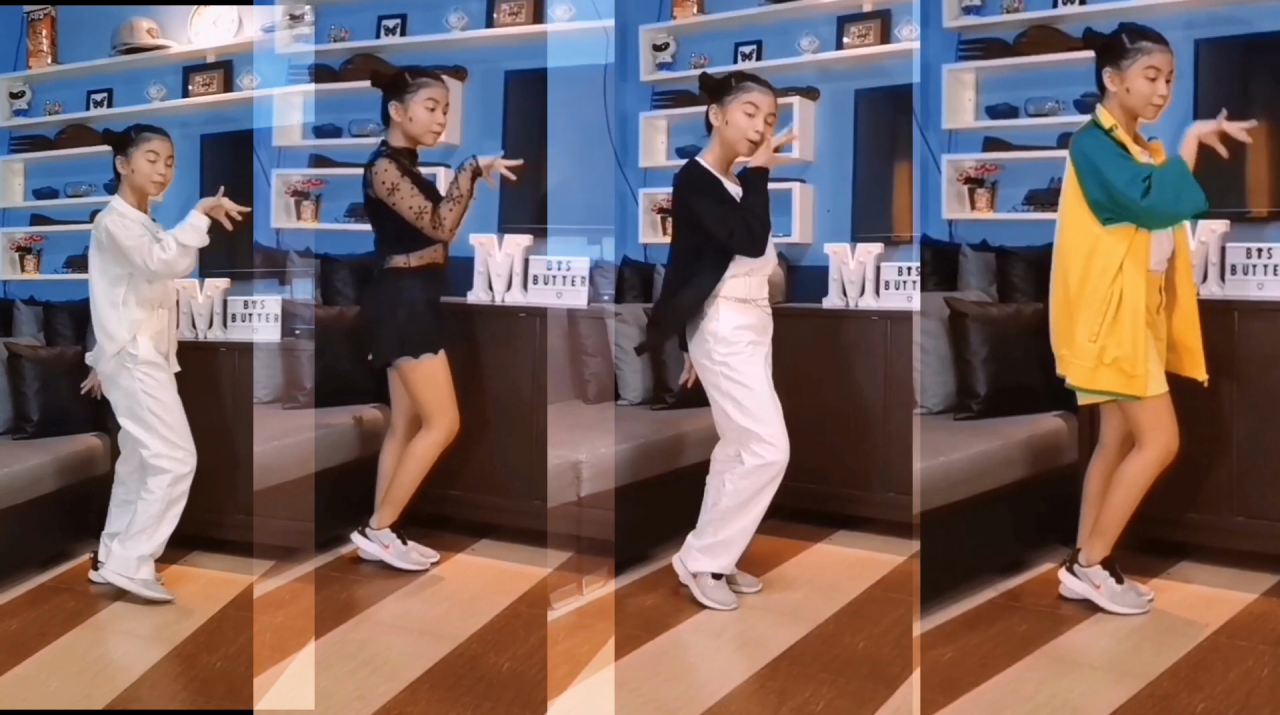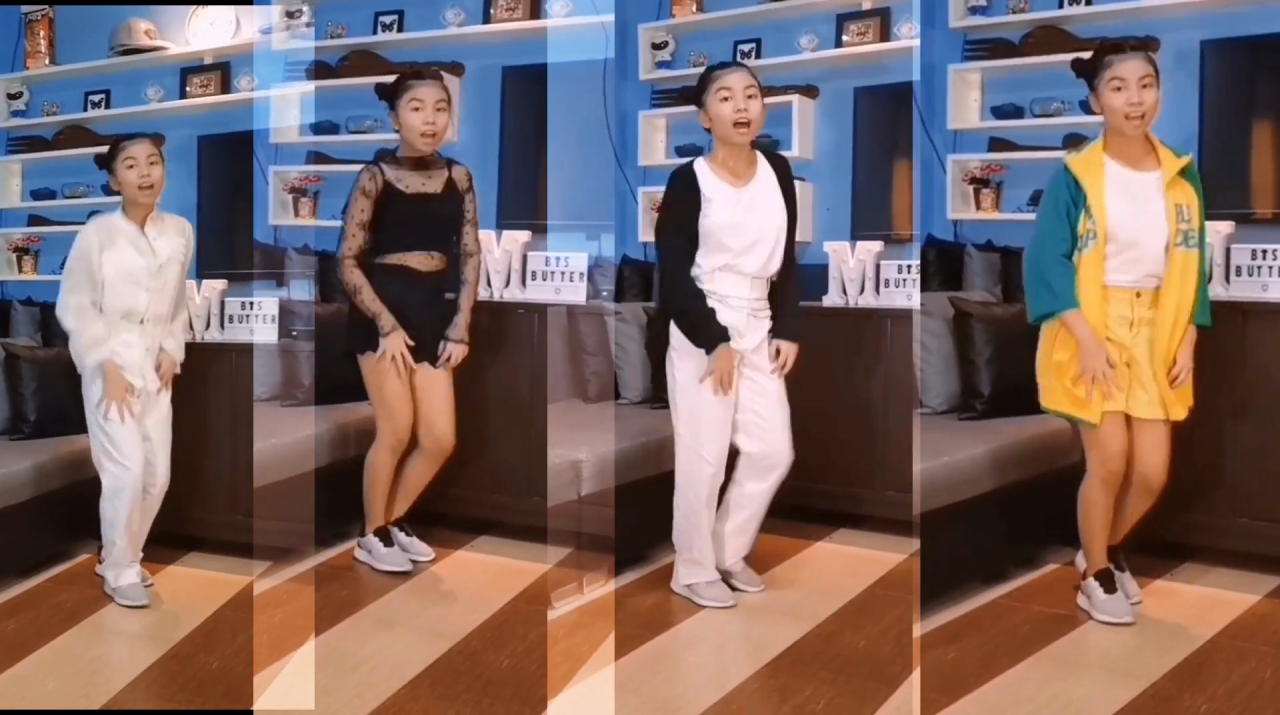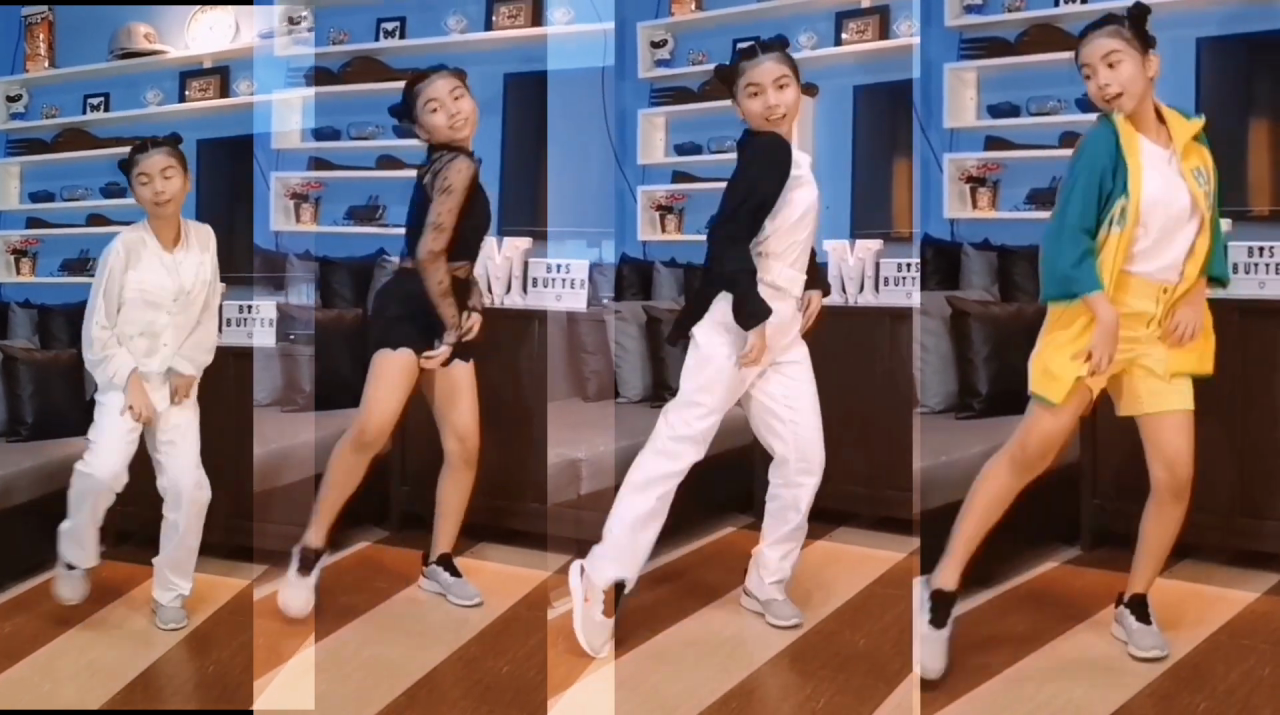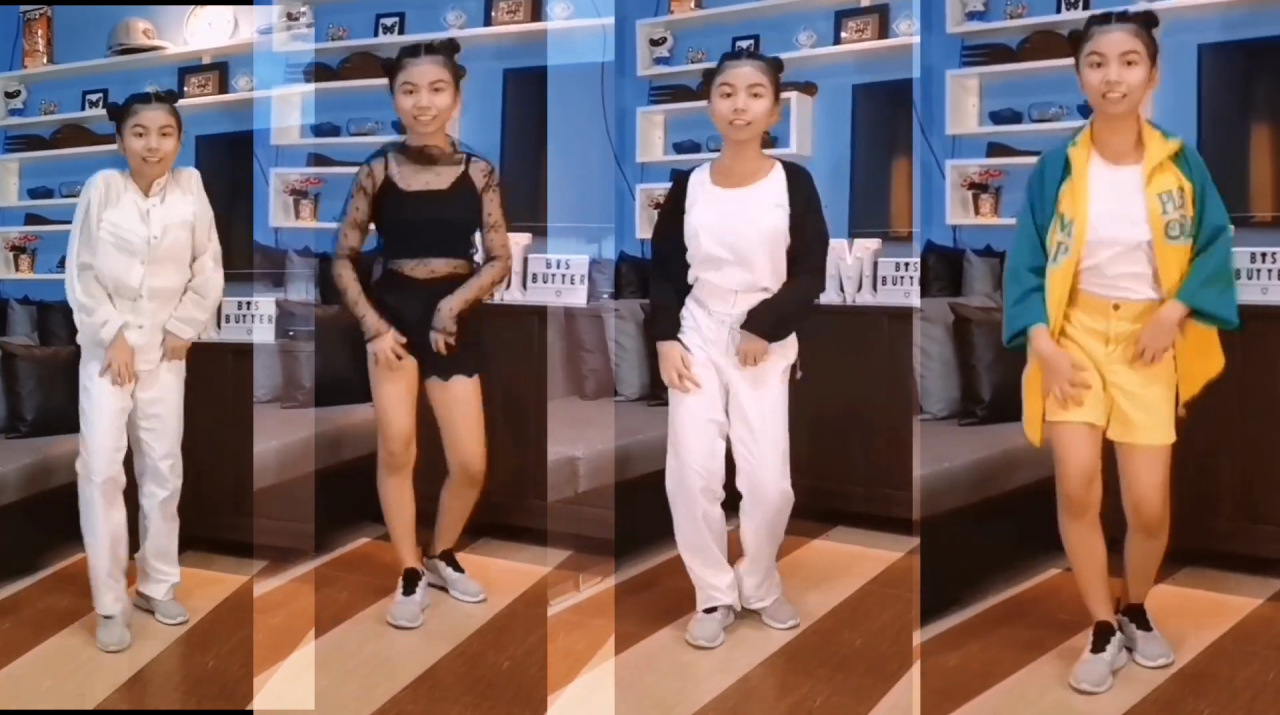
dt=0.7s
person 1, frame 1
left shoulder: (1143, 147)
right shoulder: (1093, 144)
right elbow: (1153, 204)
right wrist: (1194, 136)
left hip: (1137, 311)
right hip: (1109, 314)
left knee: (1119, 439)
right knee: (1159, 440)
left ankle: (1085, 563)
right ankle: (1089, 565)
person 1, frame 2
left shoulder: (1179, 175)
right shoulder: (1076, 173)
left elbow: (1191, 259)
right elbow: (1047, 259)
left wrist: (1188, 332)
right wrist: (1084, 336)
left hip: (1156, 332)
right hip: (1089, 329)
left knee: (1152, 473)
right knee: (1109, 461)
left ankle: (1103, 552)
right ankle: (1097, 576)
person 1, frame 3
left shoulder: (1190, 140)
right shoulder: (1101, 146)
left elbow: (1206, 228)
right elbow: (1066, 241)
left wrist: (1199, 294)
right wrist: (1104, 317)
left hip: (1166, 326)
right hip: (1097, 316)
left knee: (1176, 474)
right knee: (1028, 452)
left ankle: (1133, 601)
right ankle: (941, 591)
person 1, frame 4
left shoulder: (1180, 160)
right shoulder: (1056, 169)
left elbow: (1215, 244)
right elbow: (1027, 266)
left wrist: (1175, 310)
right wrist: (1041, 343)
left hip: (1148, 340)
right hip: (1072, 337)
left knee: (1150, 505)
right knee: (1077, 487)
left ankle: (1134, 609)
right ankle: (1105, 629)
person 2, frame 1
left shoulder: (731, 180)
right shoulder: (695, 181)
right elbow: (746, 242)
right wrist: (757, 173)
left hip: (750, 326)
right hip: (725, 332)
left knee: (739, 448)
right knee: (767, 450)
left ankle: (715, 560)
right ankle: (701, 559)
person 2, frame 2
left shoulder: (777, 172)
right shoulder: (688, 181)
left elbow: (785, 261)
right elbow: (673, 272)
left wrist: (786, 330)
right wrist: (713, 341)
left hip: (756, 331)
right hip: (699, 337)
left knee: (772, 453)
right knee: (702, 461)
left ankle: (728, 554)
right ankle: (693, 570)
person 2, frame 3
left shoulder: (787, 153)
right shoulder: (766, 150)
right elbow: (728, 240)
left wrist: (814, 281)
right wrist: (754, 321)
left hip: (783, 327)
right hip: (734, 324)
left knee: (805, 456)
right knee: (678, 441)
left ankle: (766, 581)
right ankle: (603, 575)
person 2, frame 4
left shoulder: (793, 182)
right shoulder: (688, 186)
left elbow: (809, 275)
right elbow: (664, 269)
left wrist: (764, 326)
right wrist: (666, 337)
left hip: (763, 347)
right hip: (695, 341)
left knee: (769, 485)
right knee: (692, 477)
left ankle: (759, 587)
right ankle: (714, 596)
person 3, frame 1
left shoulder: (404, 163)
right shoulder: (385, 168)
right elbow: (439, 226)
right wrist: (473, 168)
left hip: (410, 300)
right hip: (404, 300)
left knee: (406, 424)
right knee: (442, 423)
left ankle: (381, 531)
right ankle: (378, 529)
person 3, frame 2
left shoulder: (458, 176)
right shoulder: (375, 176)
left elbow: (471, 253)
right elbow: (348, 262)
left wrist: (462, 324)
right wrist: (387, 323)
left hip: (433, 308)
right hip: (382, 309)
left knee: (438, 439)
right knee: (396, 432)
left ankle: (397, 518)
right ankle: (373, 535)
person 3, frame 3
left shoulder: (451, 164)
right shoulder: (458, 166)
right elbow: (429, 254)
left wrist: (472, 303)
right wrist: (453, 322)
left hip: (443, 313)
right hip: (409, 309)
left knee: (466, 446)
right knee: (372, 429)
left ankle: (439, 561)
right ankle: (310, 550)
person 3, frame 4
left shoulder: (475, 170)
right shoulder: (377, 169)
left elbow: (500, 259)
right elbow: (344, 257)
left wrist: (455, 305)
right wrist: (369, 320)
left hip: (449, 321)
right hip: (391, 316)
left knee: (469, 464)
right knee: (396, 452)
left ankle: (442, 556)
right ankle: (411, 575)
person 4, frame 1
left shoulder: (142, 221)
right shoulder: (114, 221)
right elbow: (162, 261)
left wrist: (100, 361)
right wrist: (202, 212)
left hip: (146, 356)
right hip: (133, 358)
left knee: (140, 460)
right knee: (175, 460)
left ankle: (111, 558)
right ankle: (130, 564)
person 4, frame 2
left shoulder: (180, 231)
right shoulder: (97, 233)
right elbow: (72, 307)
left wrist: (172, 348)
right wrist: (107, 363)
left hip: (155, 370)
right hip: (109, 371)
left knee: (156, 477)
right knee: (126, 473)
left ankle: (119, 557)
right ankle: (120, 573)
person 4, frame 3
left shoulder: (203, 239)
right shoulder: (124, 250)
right elbow: (99, 328)
left wrist: (188, 369)
right wrist: (131, 380)
left hip: (177, 383)
right hip: (123, 378)
left knee: (190, 488)
right knee: (101, 472)
left ankle: (171, 592)
right ankle: (76, 555)
person 4, frame 4
left shoulder: (189, 186)
right shoulder: (102, 187)
left elbow: (208, 267)
right elbow: (80, 272)
left wrist: (185, 328)
right wrist: (110, 334)
left hip: (164, 351)
right hip: (106, 351)
left knee: (163, 470)
right knee: (100, 468)
left ankle: (157, 584)
right ankle: (111, 603)
